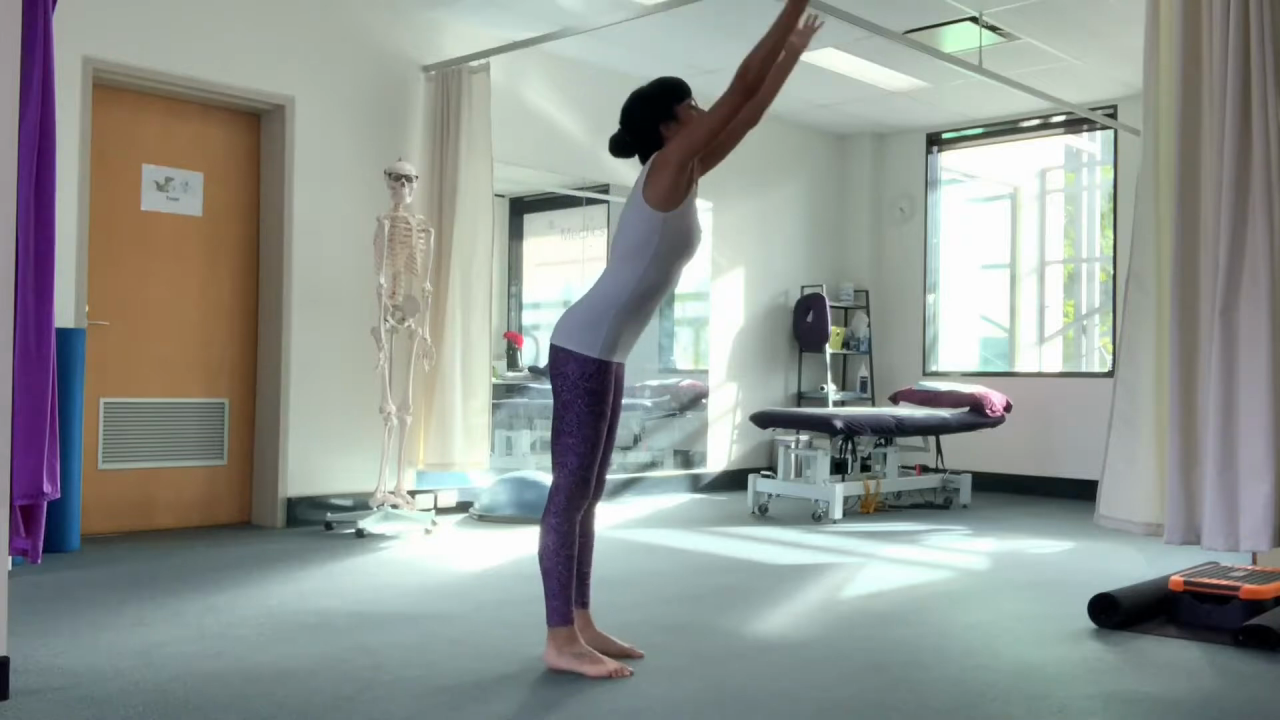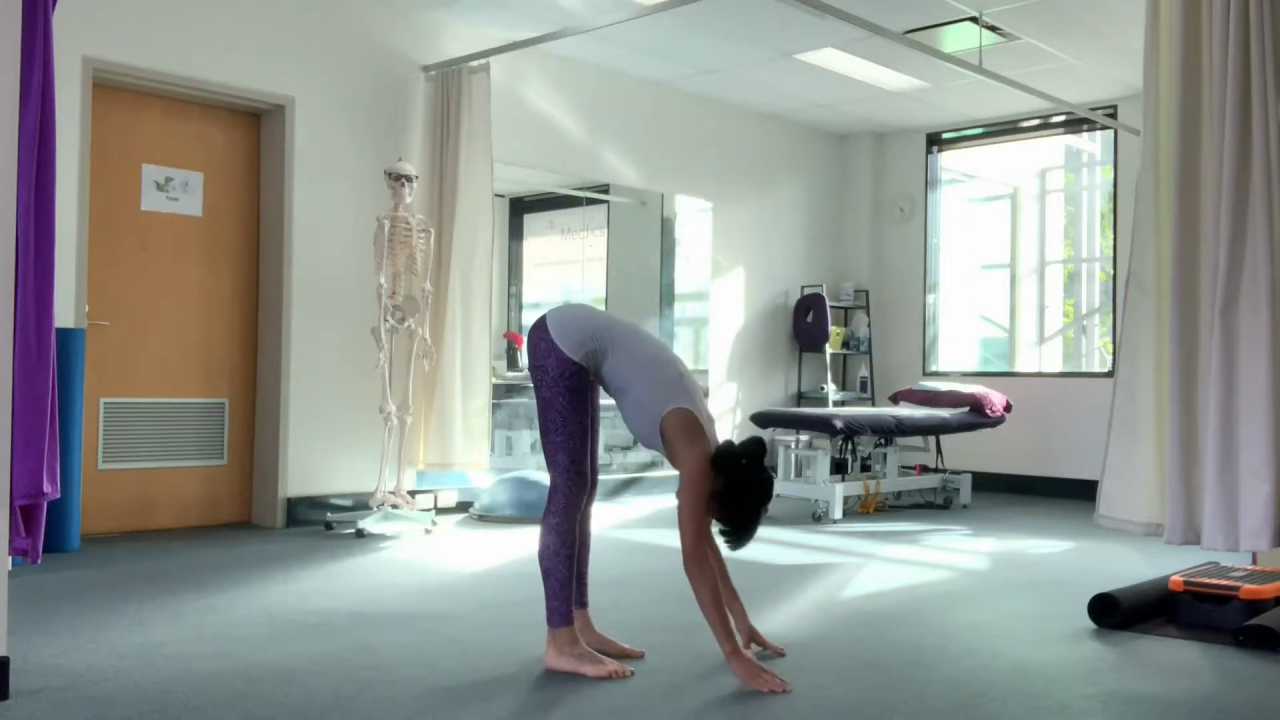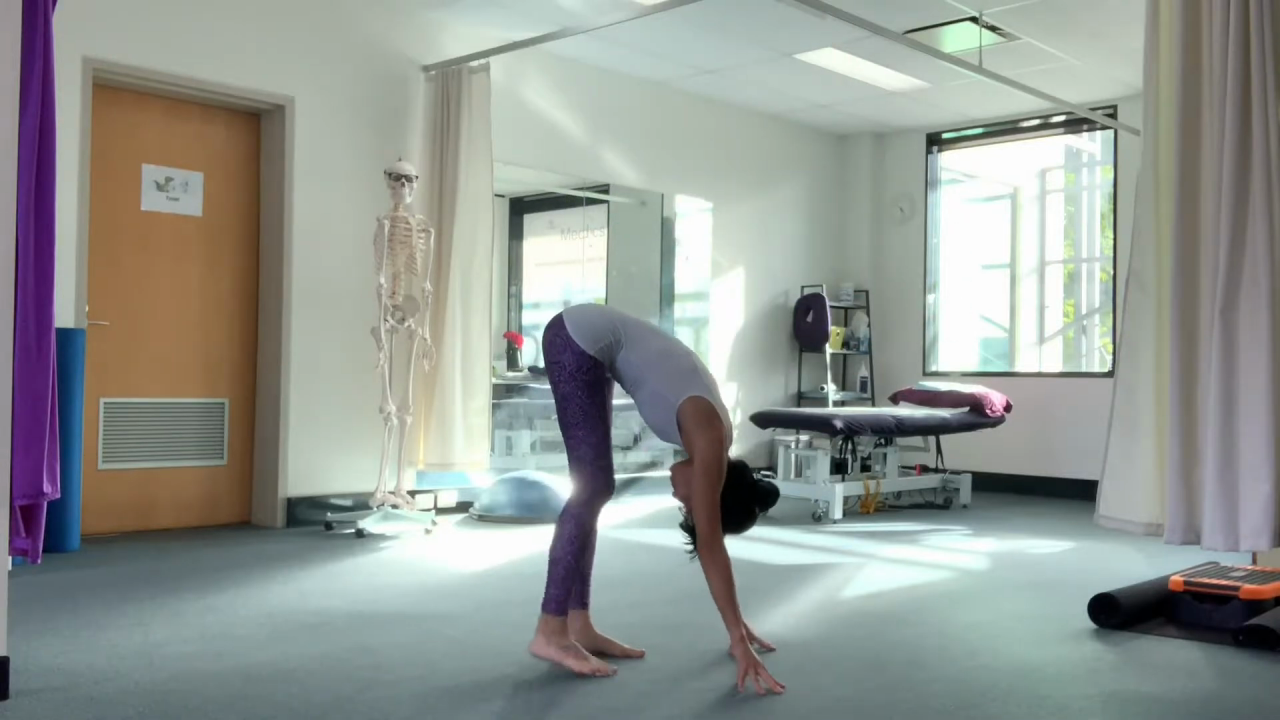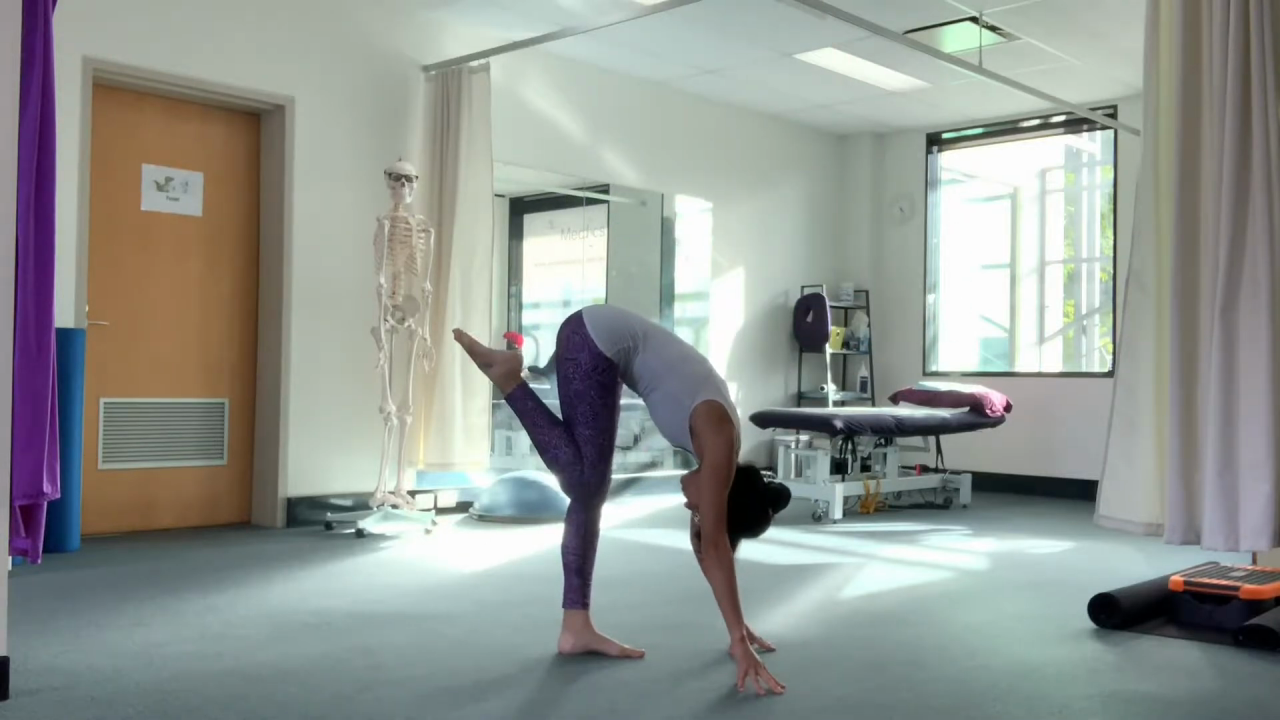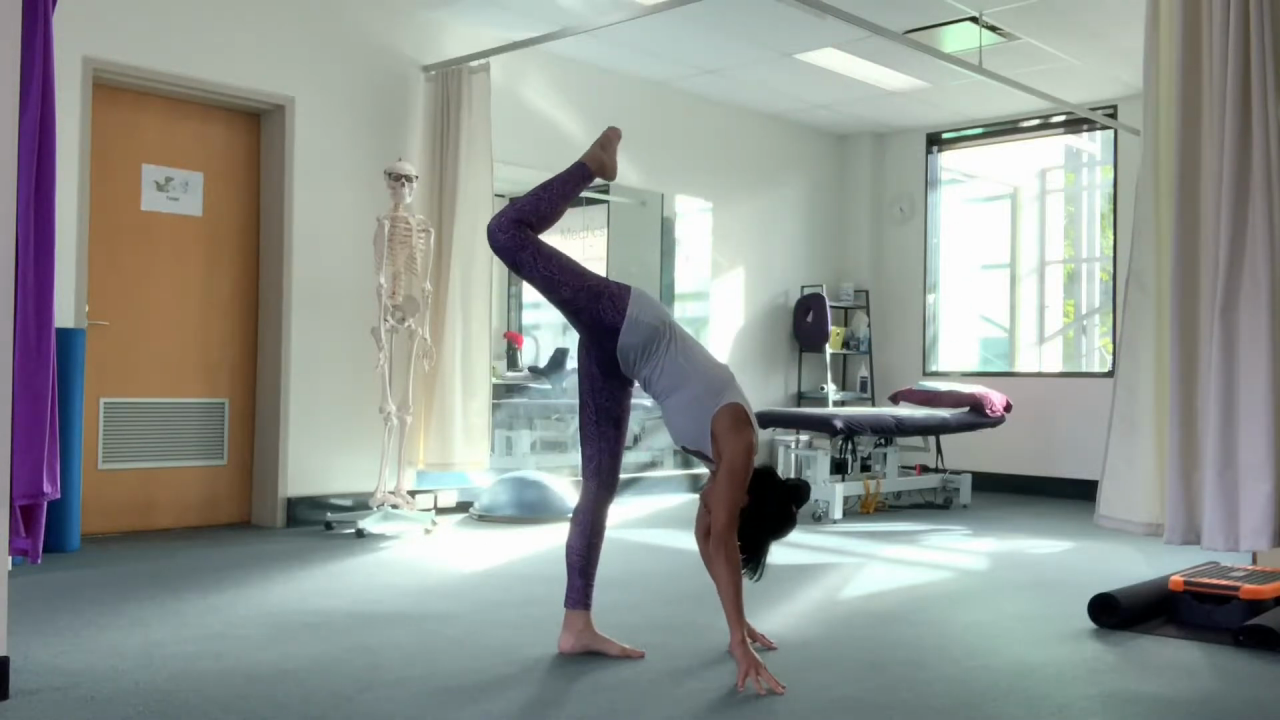
dt=1s
person 1, frame 1
left shoulder: (680, 175)
right shoulder: (667, 171)
left elbow: (745, 112)
right elbow: (739, 94)
left hip: (600, 349)
right hip: (585, 347)
left knee: (584, 494)
right knee: (570, 492)
left ankle: (579, 625)
right ankle: (560, 641)
person 1, frame 2
left shoulder: (701, 444)
right shoulder: (696, 450)
left elbow: (705, 545)
right elbow: (695, 559)
left wrist: (743, 623)
right wrist: (735, 657)
left hip: (575, 345)
right hip: (566, 342)
left knee: (582, 490)
right knee: (570, 493)
left ankle: (579, 627)
right ankle: (561, 644)
person 1, frame 3
left shoulder: (709, 435)
right shoulder: (710, 437)
left elbow: (709, 539)
right elbow: (709, 544)
left wrist: (737, 626)
right wrist: (739, 640)
left hip: (588, 343)
right hip: (580, 338)
left knee: (590, 489)
right knee: (594, 487)
left ankle: (577, 626)
right ankle: (552, 633)
person 1, frame 4
left shoulder: (717, 440)
right shoulder: (720, 440)
left elbow: (707, 543)
right elbow: (713, 544)
left wrist: (738, 629)
right wrist: (739, 639)
left hip: (605, 346)
right hip: (596, 338)
left knee: (589, 491)
right knee: (585, 482)
left ankle: (576, 627)
right ankle: (509, 378)
person 1, frame 5
left shoulder: (729, 446)
right shoulder: (736, 442)
left elbow: (710, 539)
right elbow: (720, 543)
left wrist: (738, 627)
right wrist: (741, 644)
left hip: (619, 349)
right hip: (622, 326)
left knee: (599, 488)
right knee: (507, 234)
left ankle: (578, 627)
